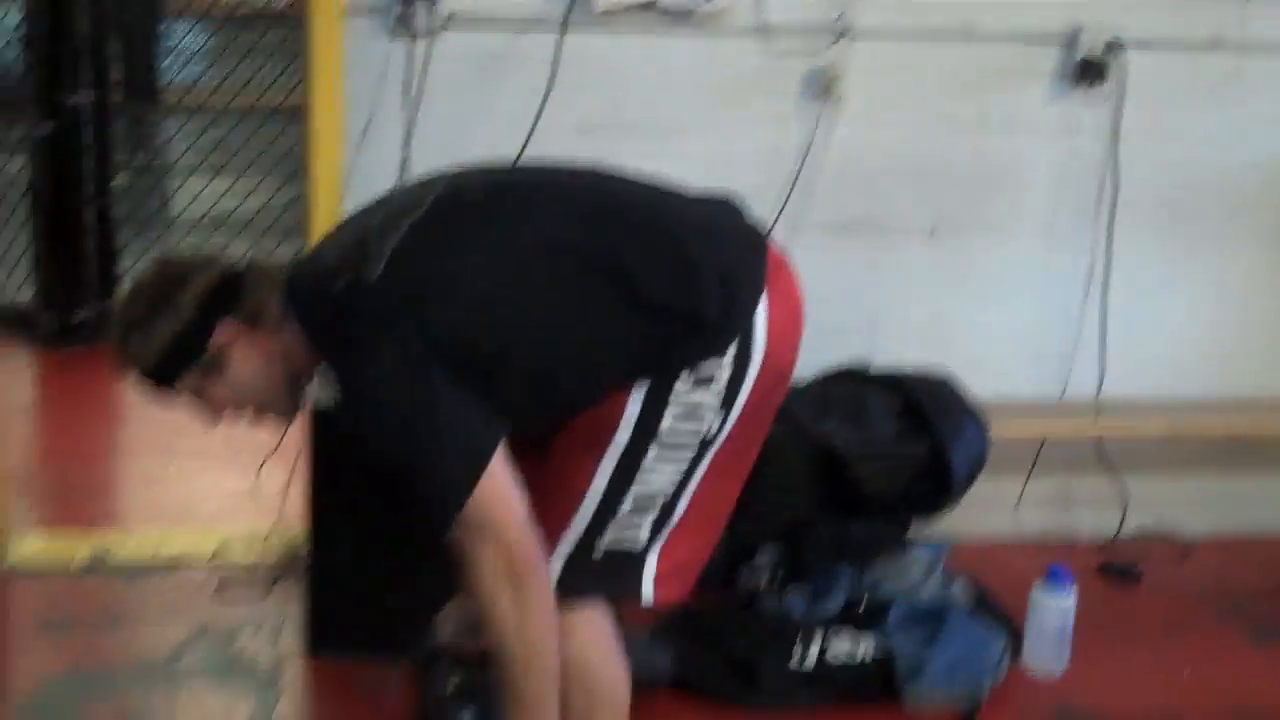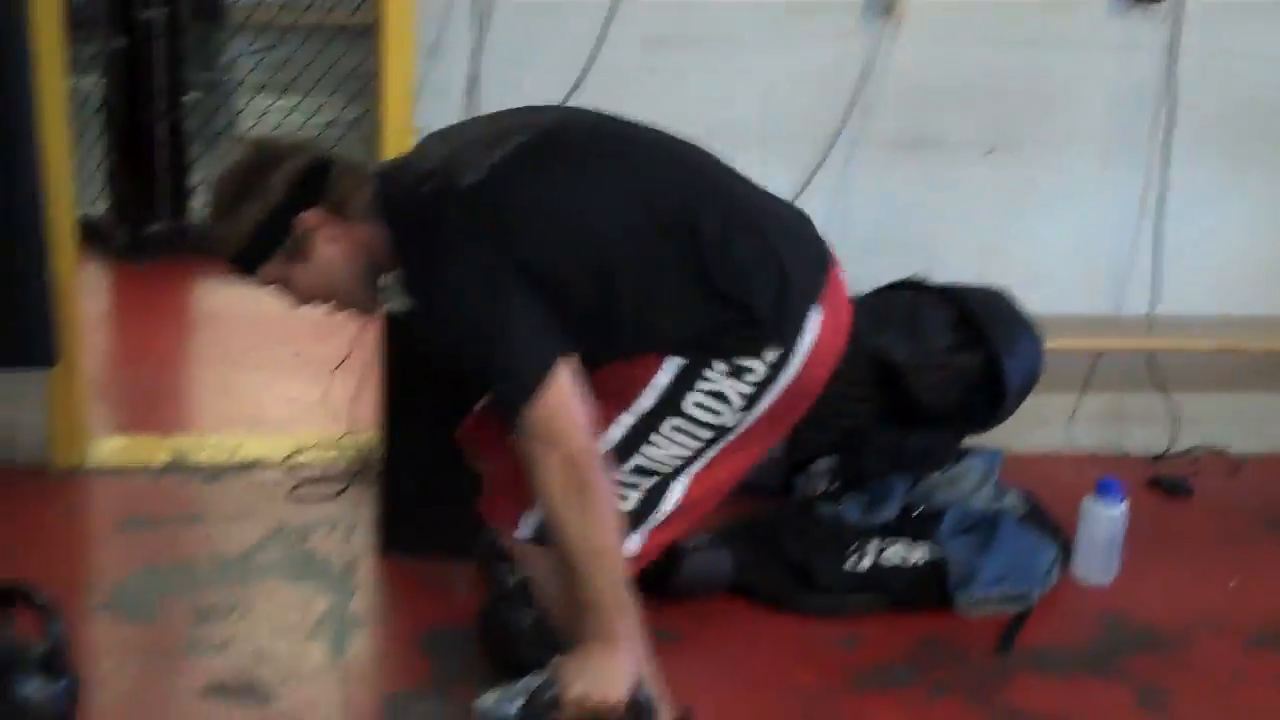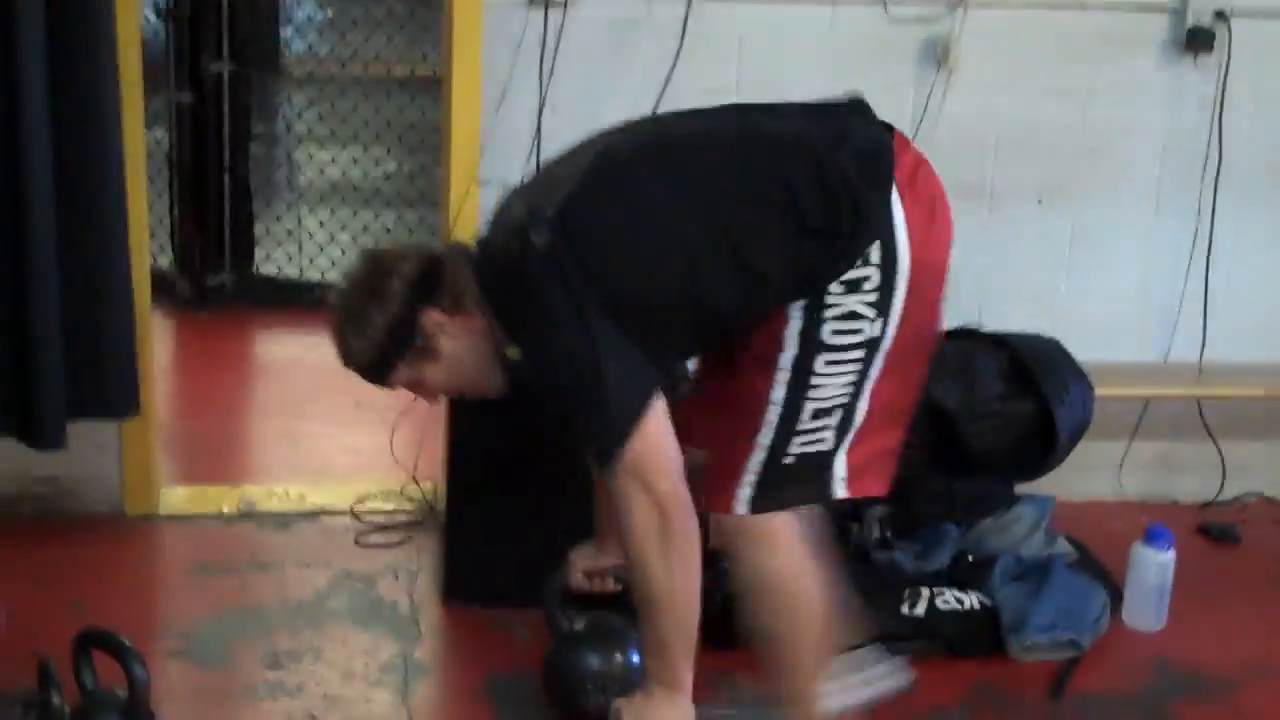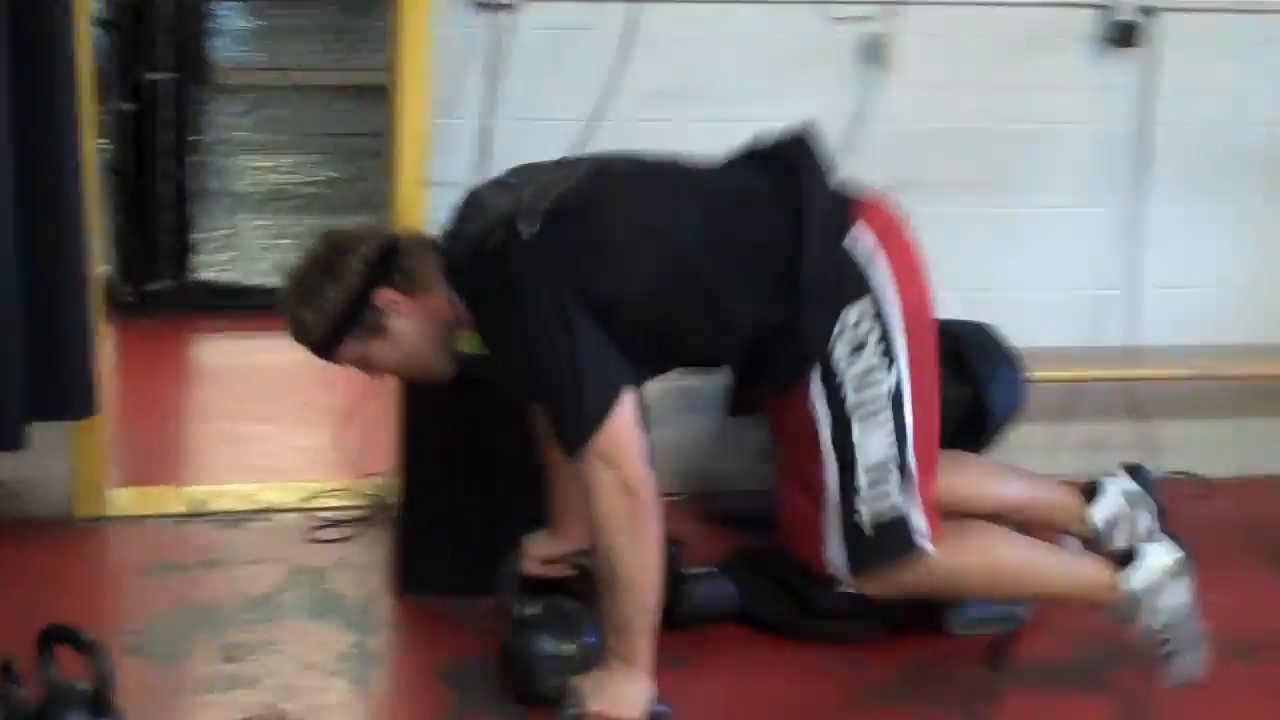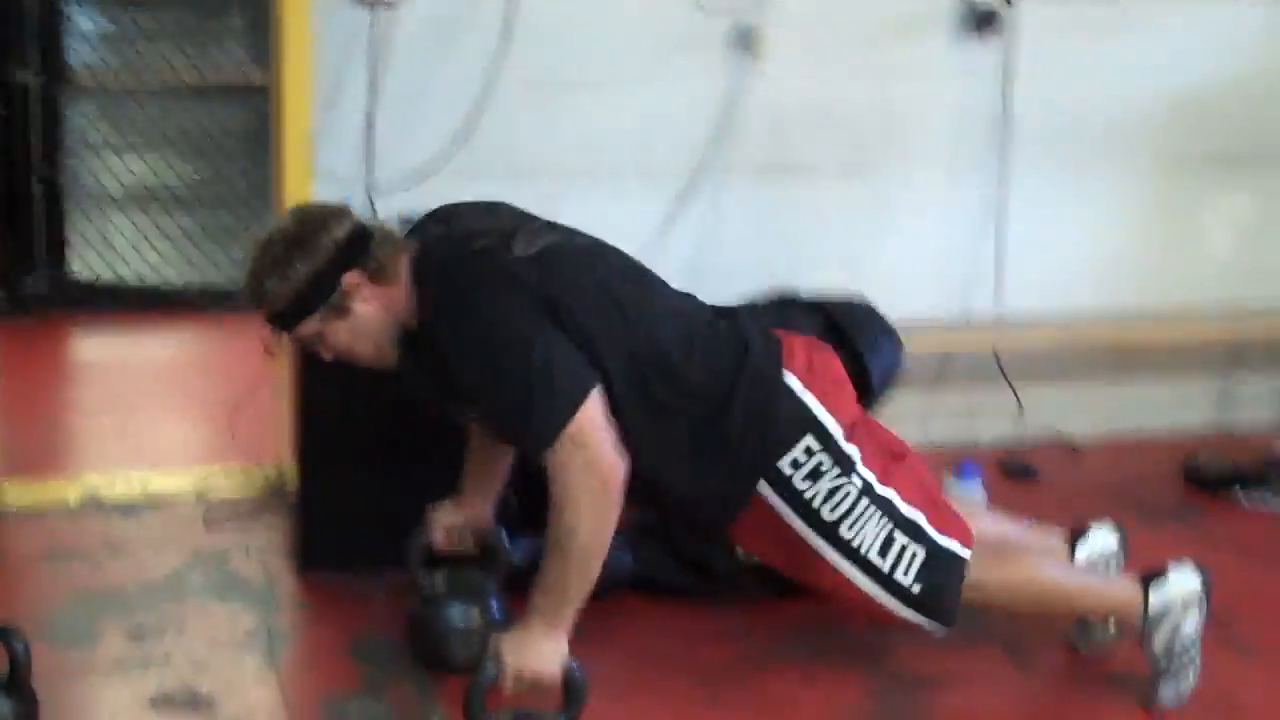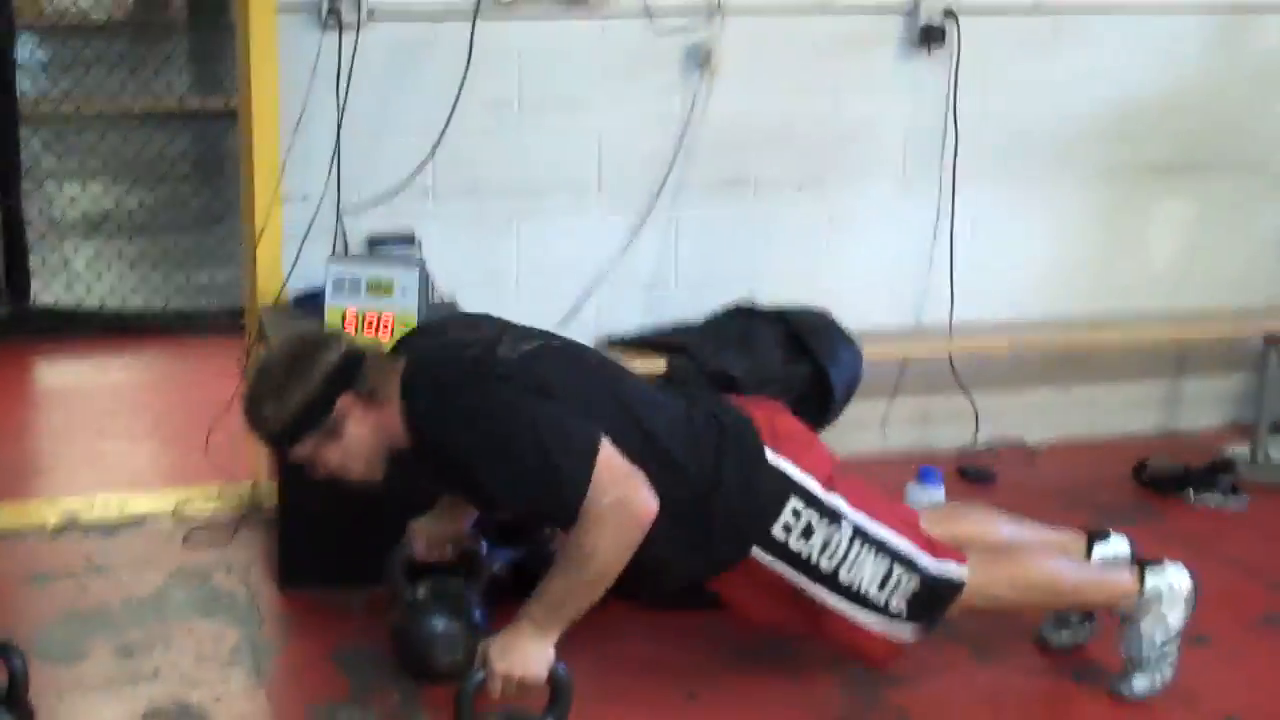
dt=0.2s
person 1, frame 1
left shoulder: (375, 347)
right shoulder: (341, 282)
left elbow: (509, 553)
left hip: (718, 321)
right hip: (690, 288)
left knee: (566, 585)
person 1, frame 2
left shoulder: (451, 255)
right shoulder: (424, 194)
left elbow: (567, 455)
left wrist: (606, 648)
left hip: (767, 315)
right hip: (724, 279)
left knee: (544, 514)
right knee: (496, 441)
person 1, frame 3
left shoulder: (547, 305)
right shoulder: (508, 269)
left elbow: (654, 494)
right elbow: (616, 413)
right wrist: (613, 541)
left hip: (873, 220)
left knee: (754, 495)
right knee: (747, 461)
person 1, frame 4
left shoulder: (521, 295)
right shoulder: (480, 251)
left elbow: (624, 482)
right elbow: (566, 395)
right wrist: (566, 528)
left hip: (836, 272)
right hip: (803, 253)
left knee: (884, 552)
right knee: (905, 487)
left ankle: (1130, 577)
right ankle: (1100, 506)
person 1, frame 5
left shoulder: (476, 305)
right shoulder: (435, 253)
left elbow: (593, 472)
right elbow: (500, 386)
left wrist: (546, 628)
right wrist: (474, 499)
left hip: (758, 413)
right hip: (730, 382)
left knee: (936, 570)
right knee: (912, 512)
left ankle: (1157, 598)
right ankle: (1086, 545)
person 1, frame 6
left shoulder: (473, 409)
right shoulder: (428, 373)
left elbow: (626, 504)
left wrist: (536, 630)
right wrist: (453, 513)
left hip: (747, 489)
right hip: (721, 443)
left knee: (936, 580)
right knee: (914, 534)
left ankle: (1143, 591)
right ankle: (1092, 551)
